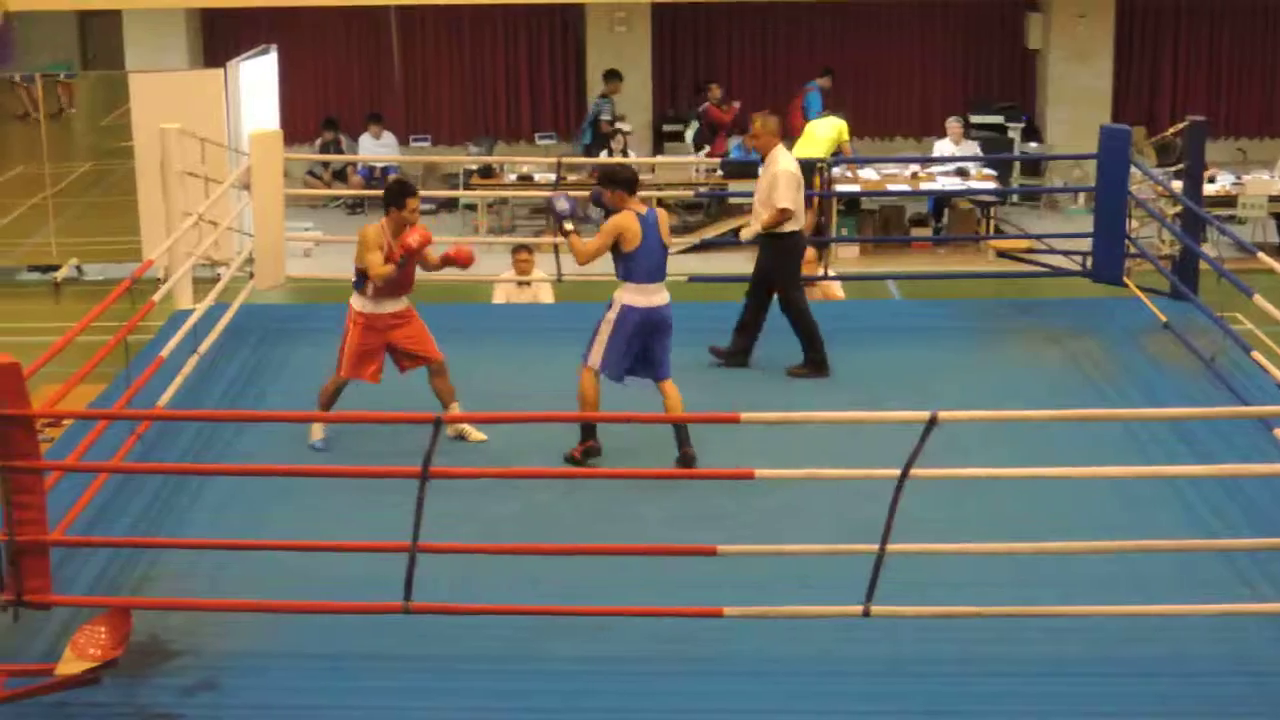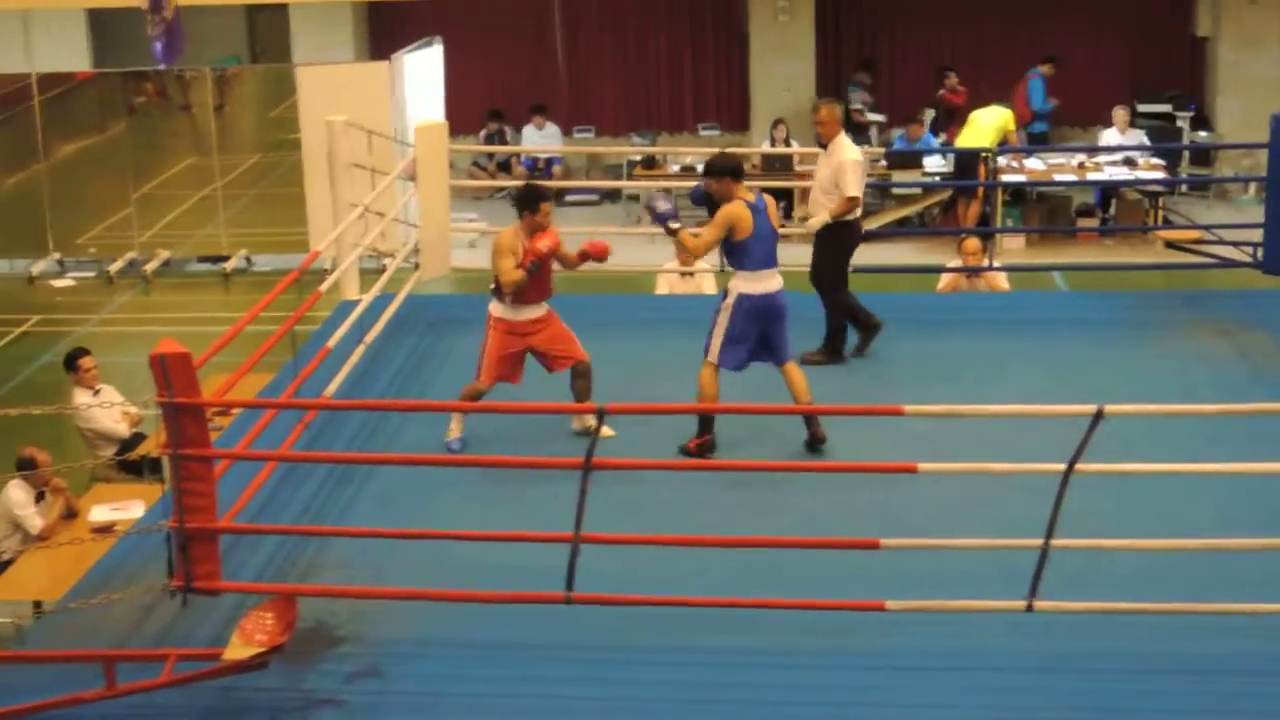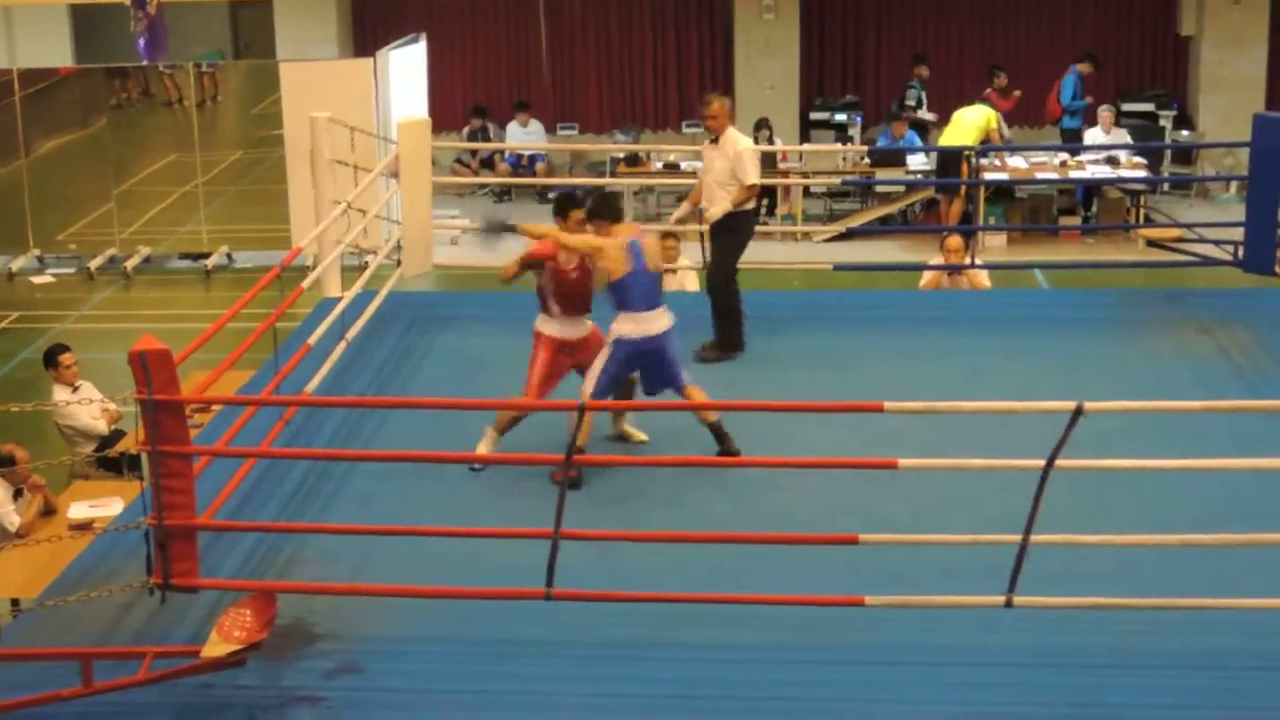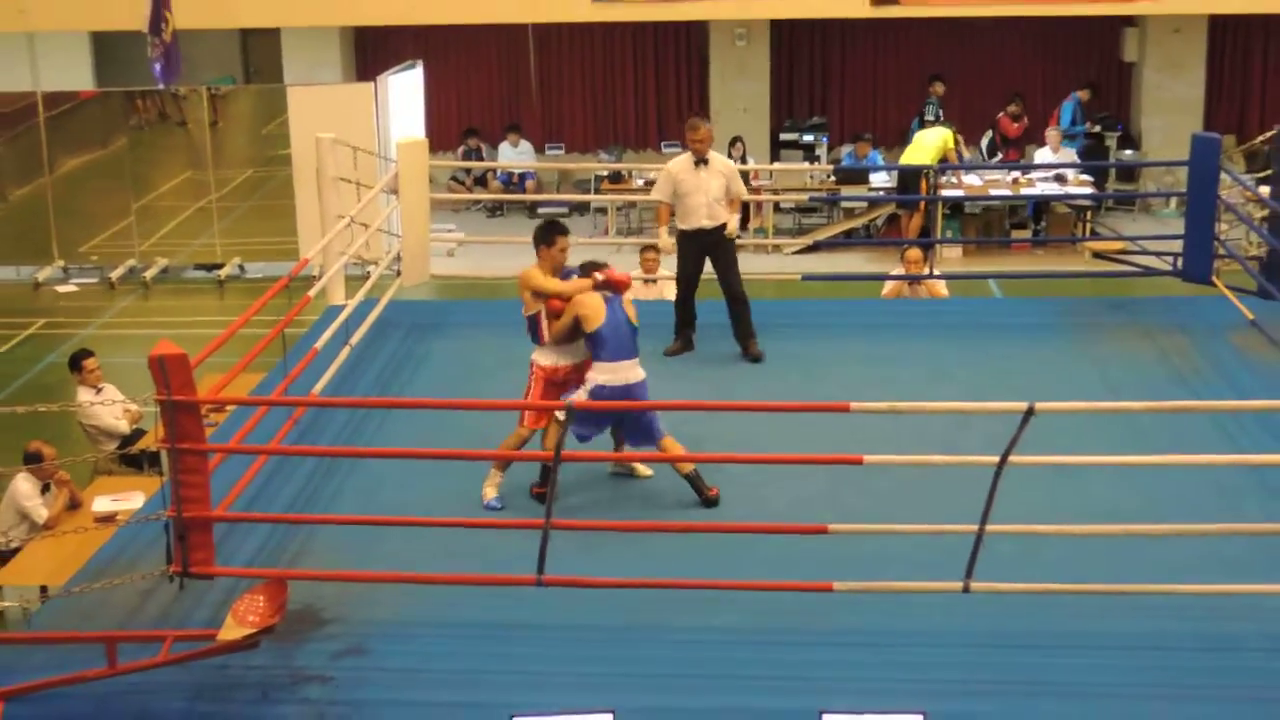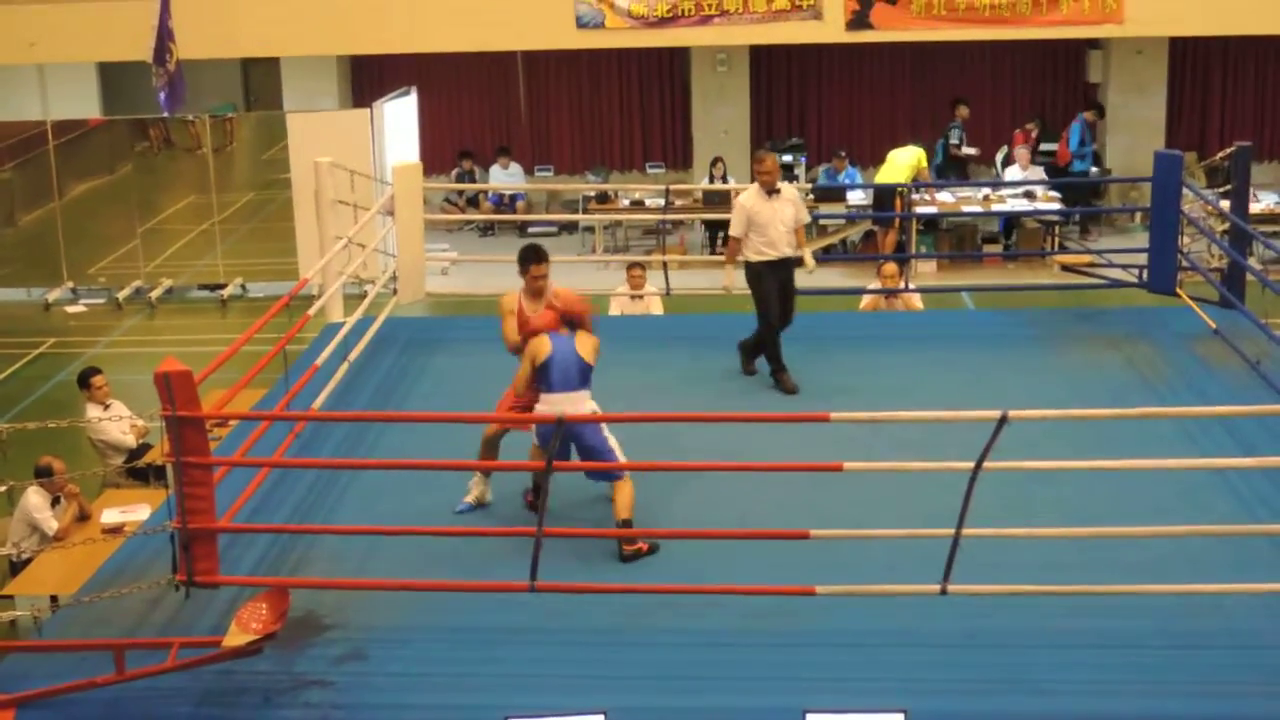
dt=1s
person 1, frame 1
left shoulder: (413, 230)
right shoulder: (371, 234)
left elbow: (427, 264)
right elbow: (379, 277)
left wrist: (449, 258)
right wrist: (405, 254)
left hip: (400, 310)
right hip: (367, 314)
left knee: (437, 362)
right knee: (344, 376)
left ankle: (455, 423)
right ankle: (319, 424)
person 1, frame 2
left shoulder: (546, 235)
right shoulder: (506, 241)
left elbow: (569, 263)
right elbow: (508, 284)
left wrist: (585, 254)
right wrist: (534, 261)
left hip: (539, 315)
right hip: (506, 320)
left knee: (582, 364)
right knee: (484, 384)
left ankle: (584, 419)
right ankle: (457, 423)
person 1, frame 3
right shoulder: (545, 251)
right elbow: (505, 277)
right wrist: (526, 261)
left hip: (583, 332)
right hip: (552, 336)
left knee: (626, 379)
right knee: (528, 403)
left ankle: (618, 426)
right ankle: (488, 441)
person 1, frame 4
left shoulder: (563, 274)
right shoulder: (529, 277)
right elbow: (563, 290)
right wrist: (602, 280)
left hip: (578, 357)
right hip: (548, 365)
right knee: (525, 431)
left ankle: (621, 460)
right ankle: (491, 483)
person 1, frame 5
left shoulder: (563, 297)
right shoulder: (510, 302)
left elbow: (584, 331)
right elbow: (512, 346)
left wrist: (580, 319)
right wrist: (532, 332)
right knee: (491, 434)
right ankle: (480, 490)
person 2, frame 1
left shoulder: (618, 222)
right shoulder: (661, 216)
left elbow: (583, 256)
left wrist: (566, 224)
left hip: (629, 306)
right hip: (660, 305)
left knee: (590, 369)
right knee: (663, 379)
left ankle: (588, 441)
right ankle: (685, 448)
person 2, frame 2
left shoulder: (730, 212)
right shoulder: (769, 203)
left elbow: (697, 250)
left wrist: (671, 224)
right wrist: (712, 221)
left hip: (745, 294)
right hip: (774, 292)
left knee: (711, 363)
right knee: (785, 361)
left ankle: (704, 436)
right ankle: (814, 427)
person 2, frame 3
left shoulder: (600, 247)
right shoulder: (651, 242)
left elbow: (555, 236)
left hip: (628, 335)
right hip: (660, 329)
left knee: (590, 397)
right knee: (684, 386)
right ankle: (726, 442)
person 2, frame 4
left shoulder: (581, 302)
right shoulder: (627, 303)
left elbow: (556, 336)
left hip: (602, 385)
right hip: (635, 383)
left knee: (557, 421)
right knee: (661, 438)
left ankle: (544, 486)
right ankle: (704, 491)
person 2, frame 5
left shoulder: (536, 343)
right shoulder: (591, 341)
left elbow: (520, 389)
left hip: (546, 415)
right hip: (582, 415)
left knee: (543, 444)
right knee: (621, 478)
left ankle: (536, 495)
right ankle: (628, 543)
person 3, frame 1
left shoulder: (783, 167)
right shoulder: (772, 162)
left elbow: (785, 212)
left wrist: (755, 228)
right wrist: (759, 229)
left hip: (784, 242)
right hip: (773, 241)
left knee: (792, 302)
right knee: (756, 295)
left ankle: (817, 362)
right ankle: (739, 350)
person 3, frame 2
left shoulder: (848, 156)
right shoulder: (828, 151)
left elbow: (853, 200)
left wrist: (823, 218)
right wrist: (818, 217)
left hip: (840, 229)
right hip: (828, 228)
left knee: (832, 288)
right knee: (822, 282)
left ankle: (833, 349)
right ankle: (866, 323)
person 3, frame 3
left shoulder: (742, 147)
right shoulder: (709, 146)
left elbow: (752, 188)
left wrist: (724, 207)
right wrist: (684, 209)
left hip: (737, 221)
right hip: (718, 221)
left knee: (718, 280)
right knee: (722, 281)
left ankle: (726, 342)
right ankle: (730, 338)
person 3, frame 4
left shoulder: (725, 166)
right shoulder: (674, 168)
left elbow: (736, 196)
right elbow: (664, 202)
left wrist: (734, 218)
right wrist: (663, 231)
left hip: (720, 233)
right hip: (689, 236)
left knee: (734, 288)
right knee: (685, 289)
left ankle: (748, 342)
right ankle: (683, 338)
person 3, frame 5
left shoulder: (792, 195)
right shoulder: (745, 201)
left elbow: (799, 225)
right elbow: (736, 238)
left wrist: (805, 251)
right wrist: (729, 269)
left hip: (785, 264)
right hip: (760, 267)
left knee: (784, 319)
right knee: (771, 321)
left ankle: (748, 349)
right ankle: (779, 373)
